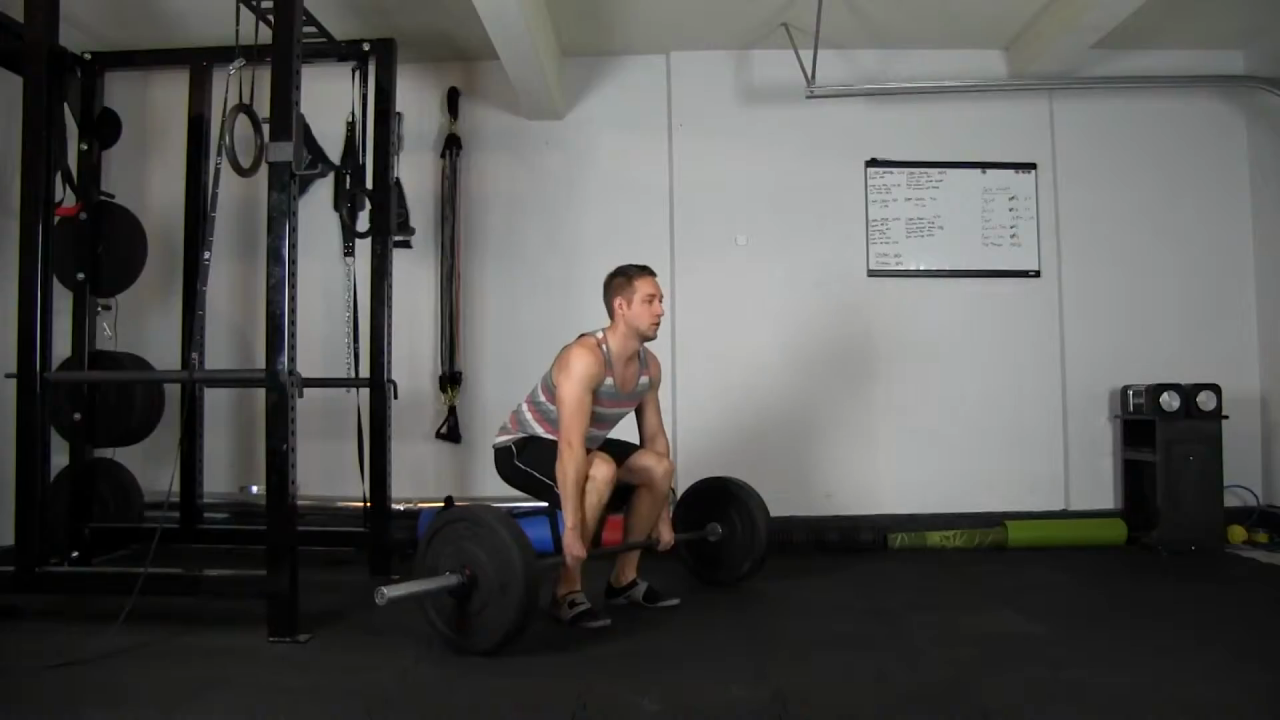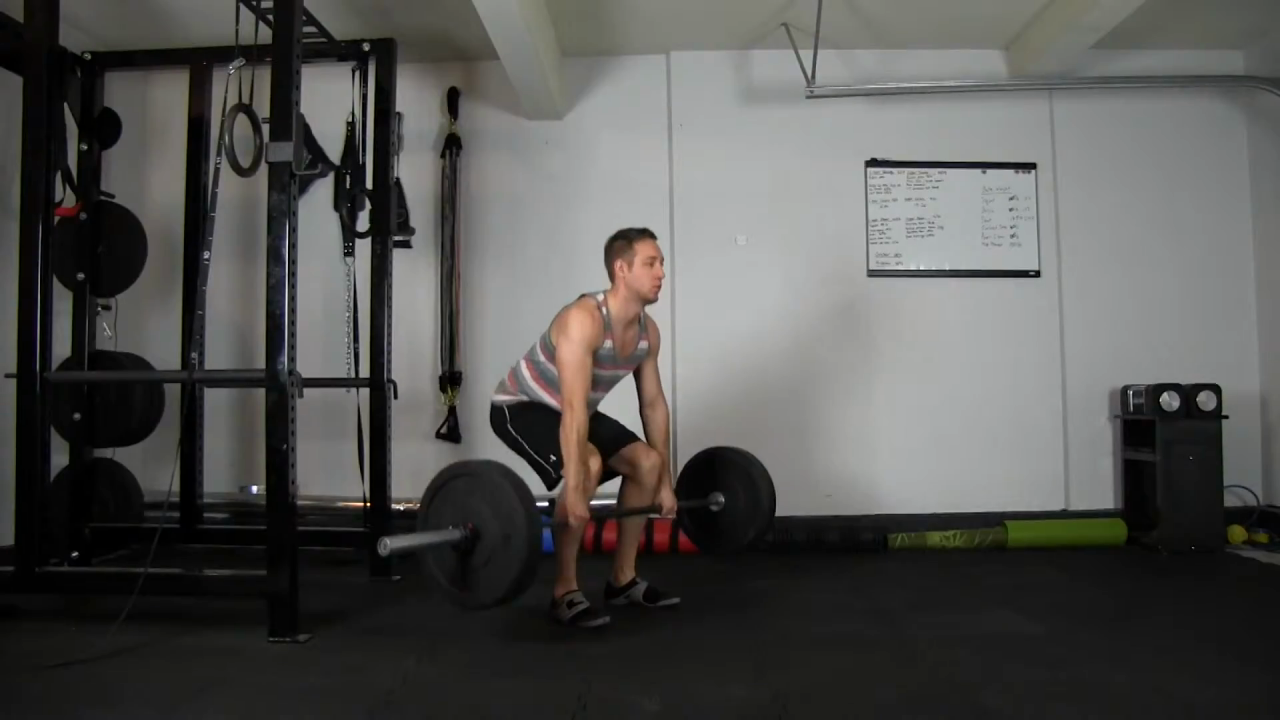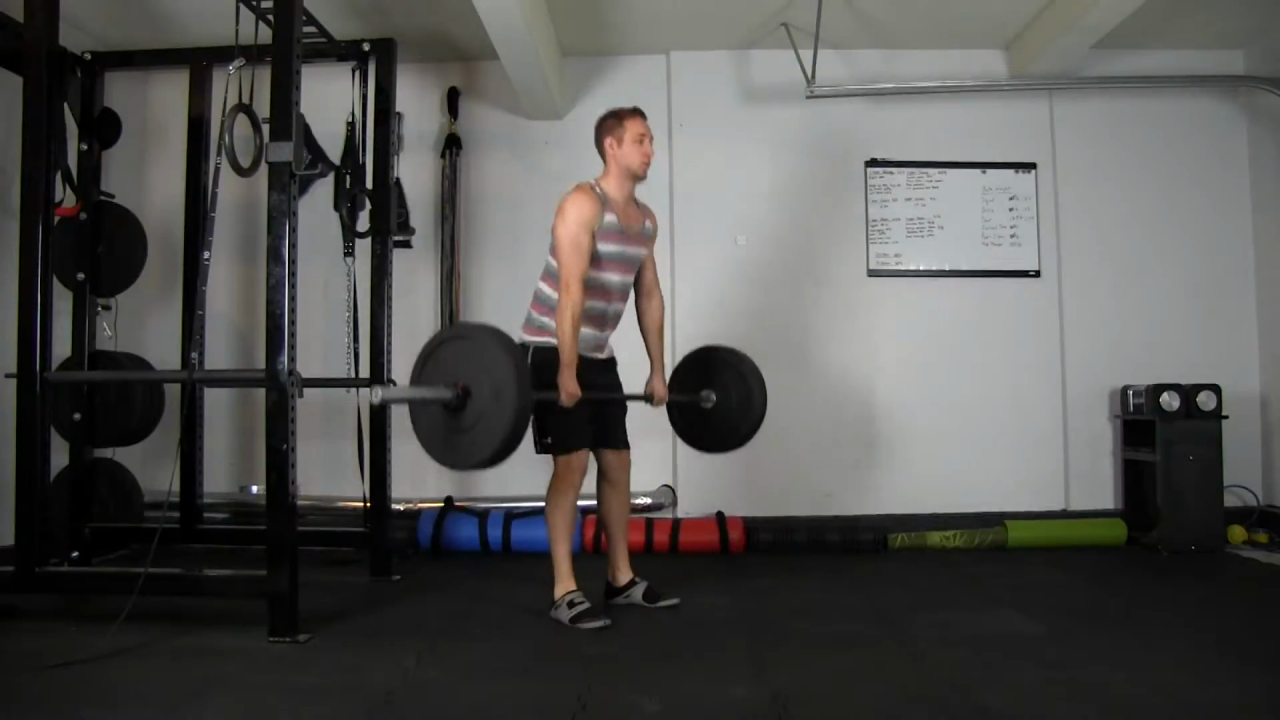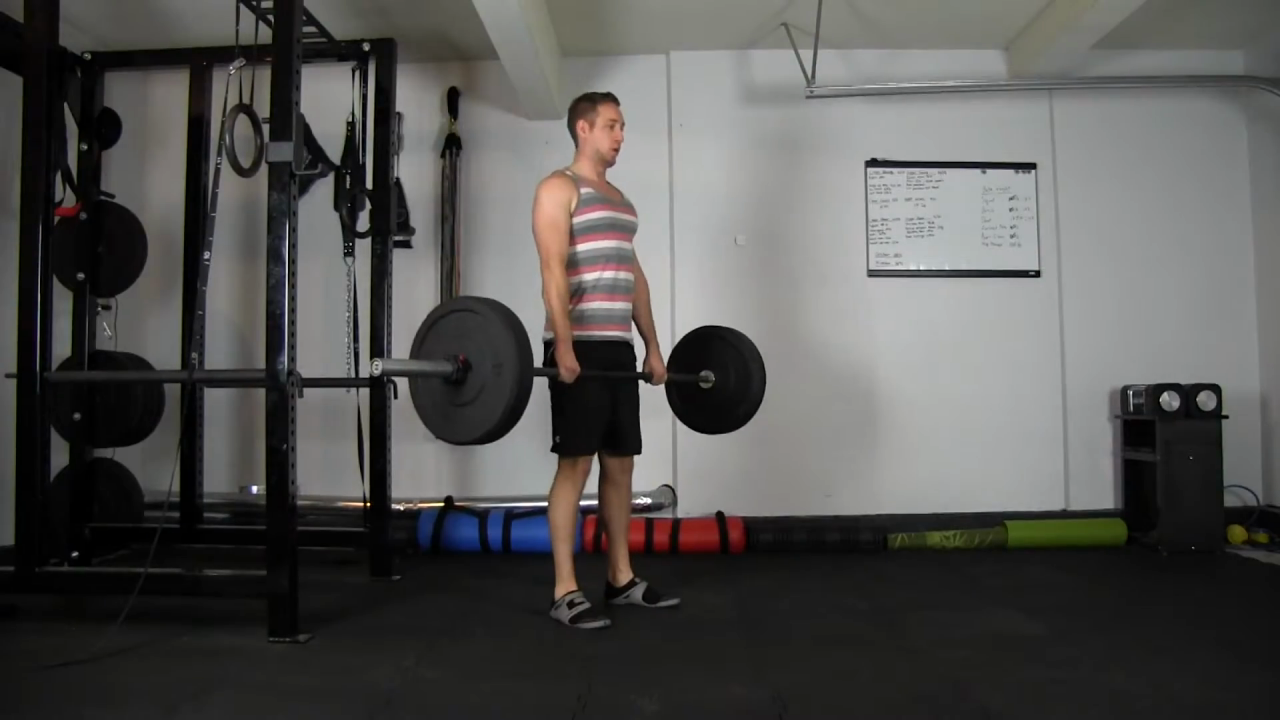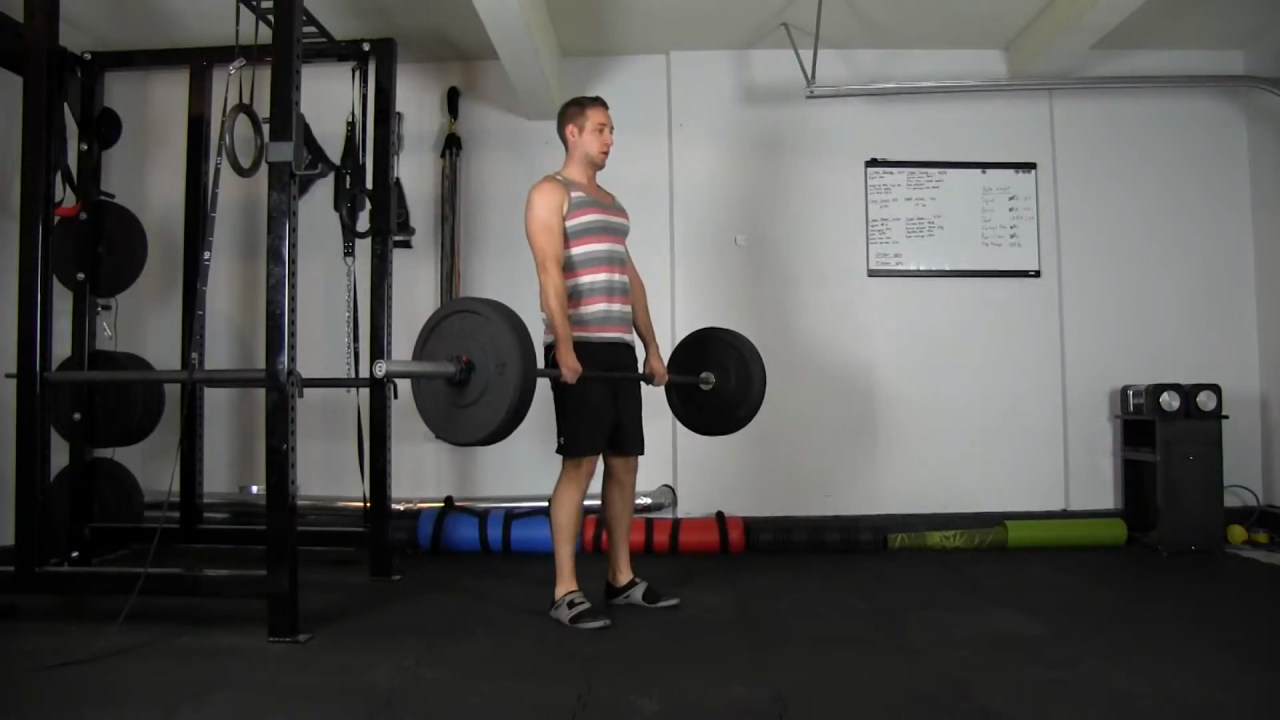
dt=0.4s
person 1, frame 1
left shoulder: (649, 365)
right shoulder: (584, 358)
left elbow: (654, 437)
right elbow: (570, 448)
left wrist: (663, 517)
right wrist: (572, 530)
left hip: (579, 446)
right hip: (523, 446)
left knee: (659, 469)
right knee: (601, 471)
left ankle: (624, 578)
right ankle: (568, 592)
person 1, frame 2
left shoulder: (648, 331)
right shoulder: (583, 320)
left elbow: (654, 404)
right elbow: (572, 411)
left wrist: (665, 483)
right wrist: (574, 492)
left hip: (574, 412)
right hip: (521, 407)
left knee: (646, 462)
right knee: (588, 465)
left ankle: (623, 579)
right ankle: (565, 591)
person 1, frame 3
left shoulder: (645, 218)
right shoulder: (583, 203)
left elbow: (649, 297)
right elbow: (570, 291)
left wrist: (658, 370)
right wrist: (565, 371)
left hip: (596, 353)
right hip: (548, 348)
left knee: (616, 462)
right knee: (572, 462)
left ankle: (622, 579)
right ankle: (564, 593)
person 1, frame 4
left shoulder: (619, 198)
right shoulder: (559, 188)
right elbow: (553, 271)
left wrist: (652, 347)
right wrist: (563, 344)
left hip: (619, 347)
right hip: (578, 347)
left knee: (620, 464)
right knee: (575, 464)
left ankle: (621, 579)
right ankle: (565, 593)
person 1, frame 5
left shoulder: (610, 201)
right shoulder: (550, 193)
right elbow: (550, 275)
left wrist: (652, 347)
right wrist: (564, 347)
left hip: (620, 349)
right hip: (580, 350)
left knee: (624, 463)
right knee: (580, 464)
left ankle: (622, 578)
right ankle: (565, 592)
